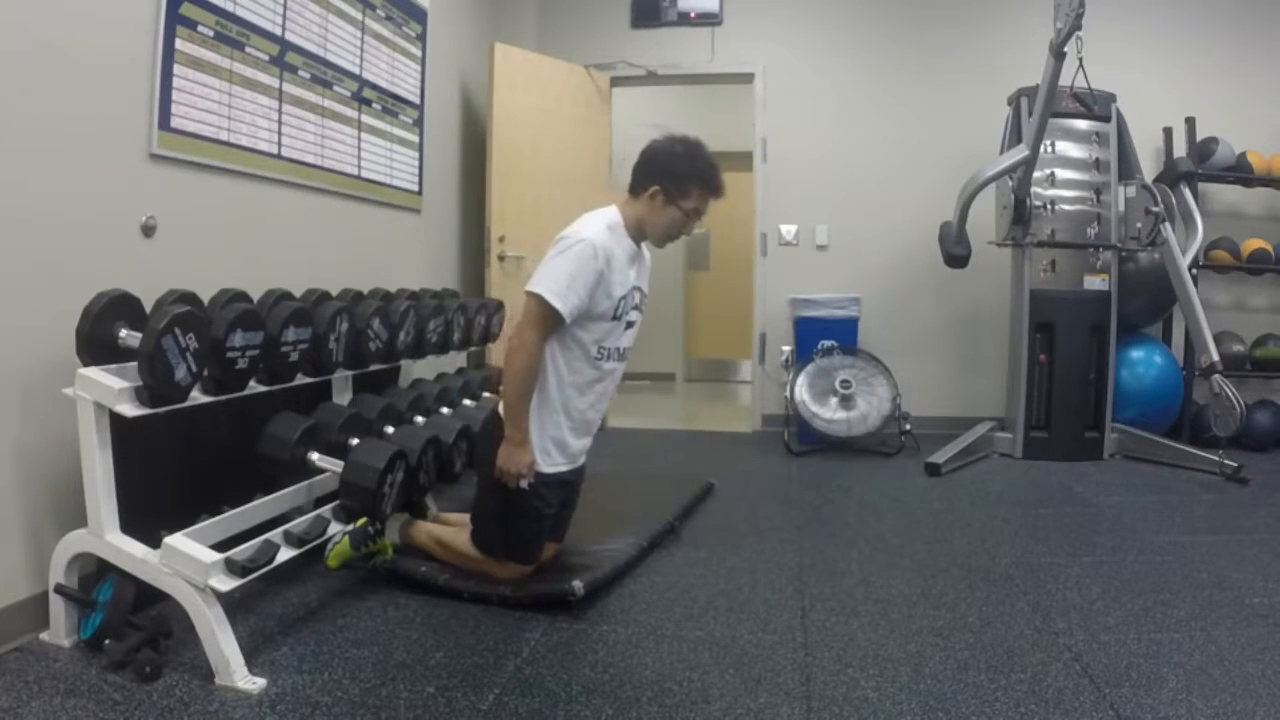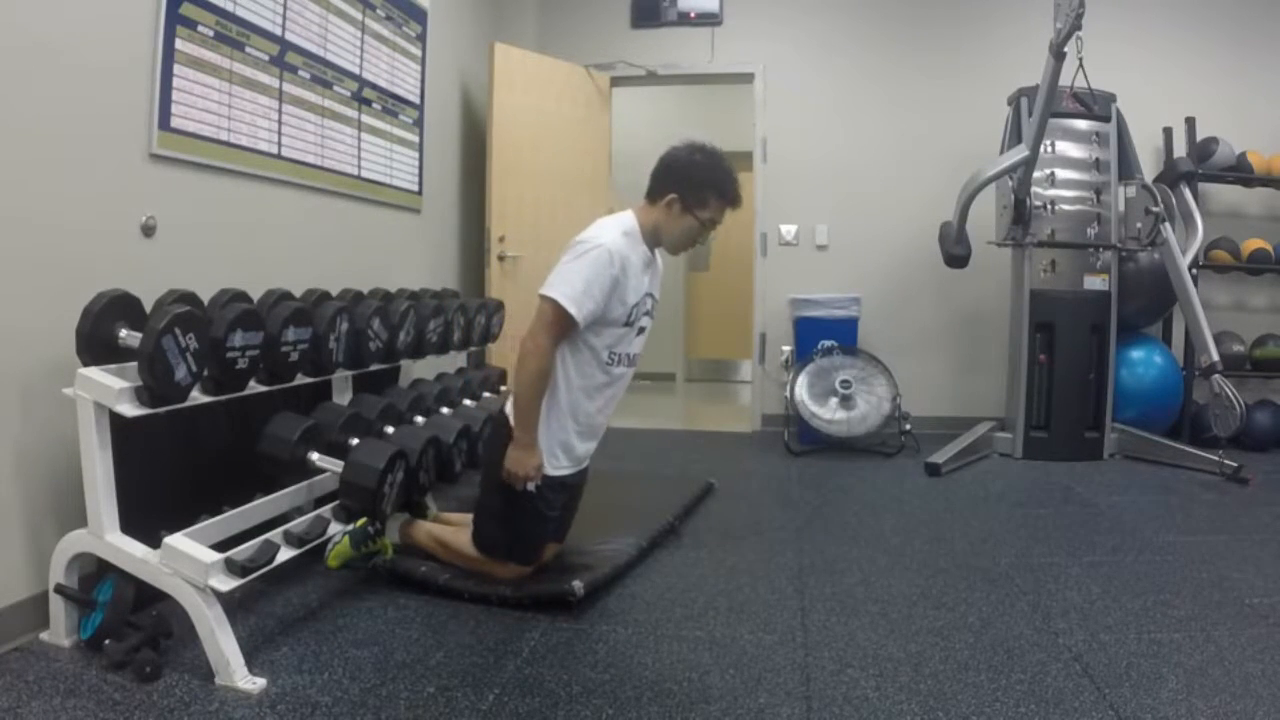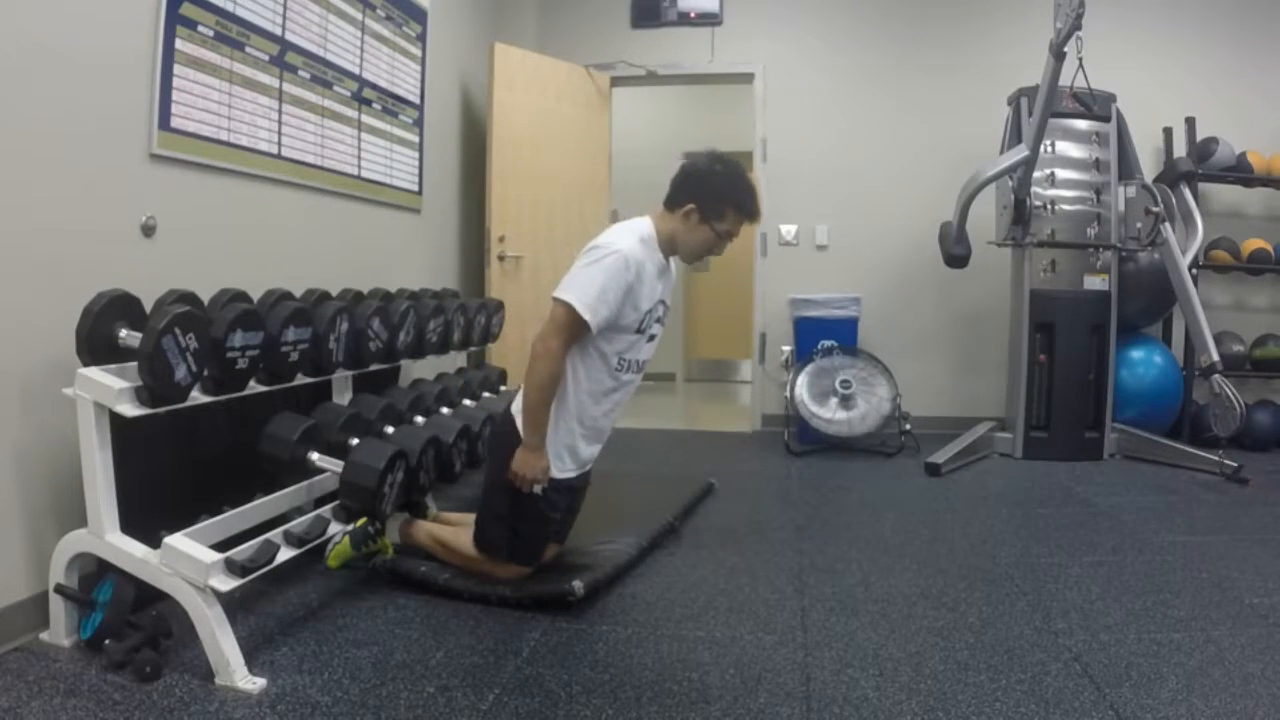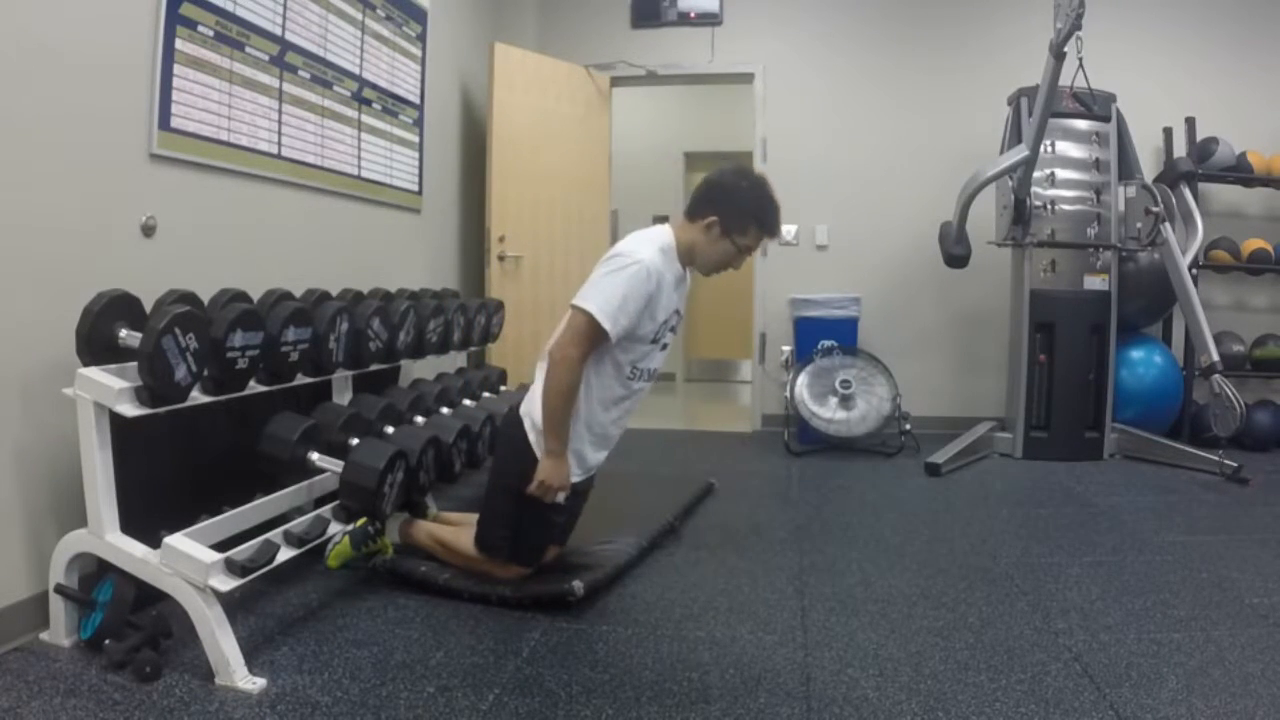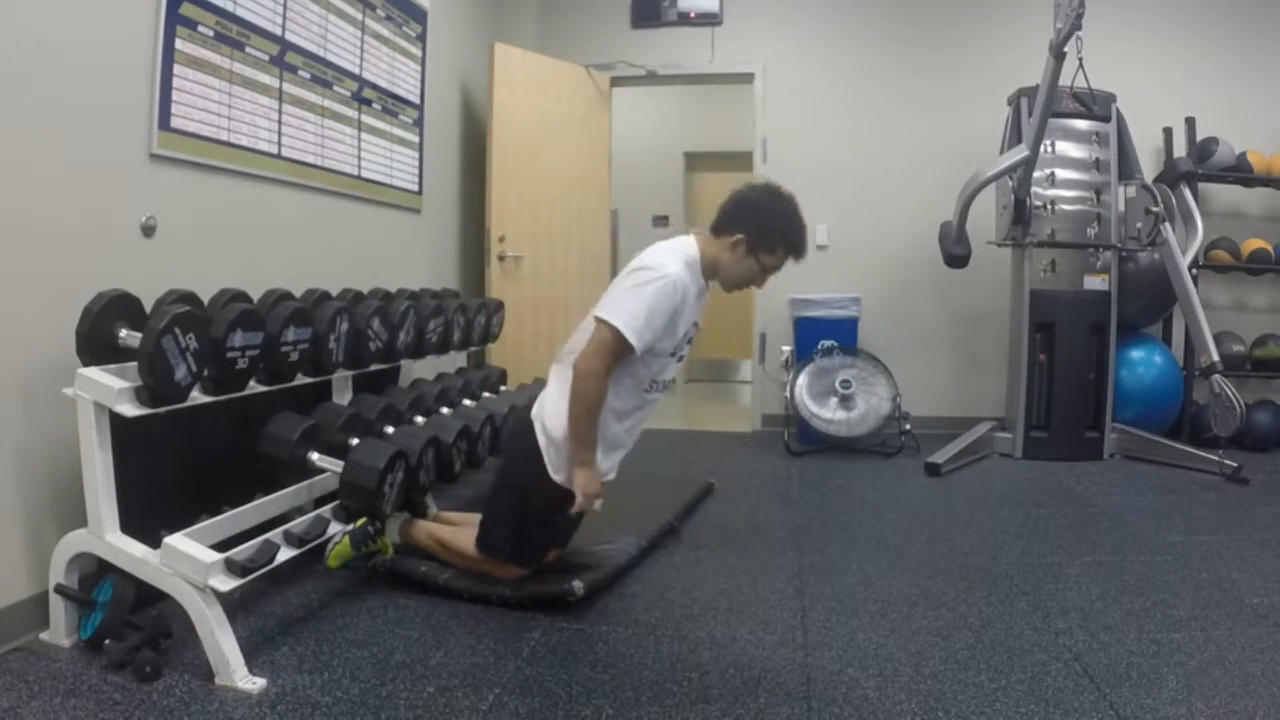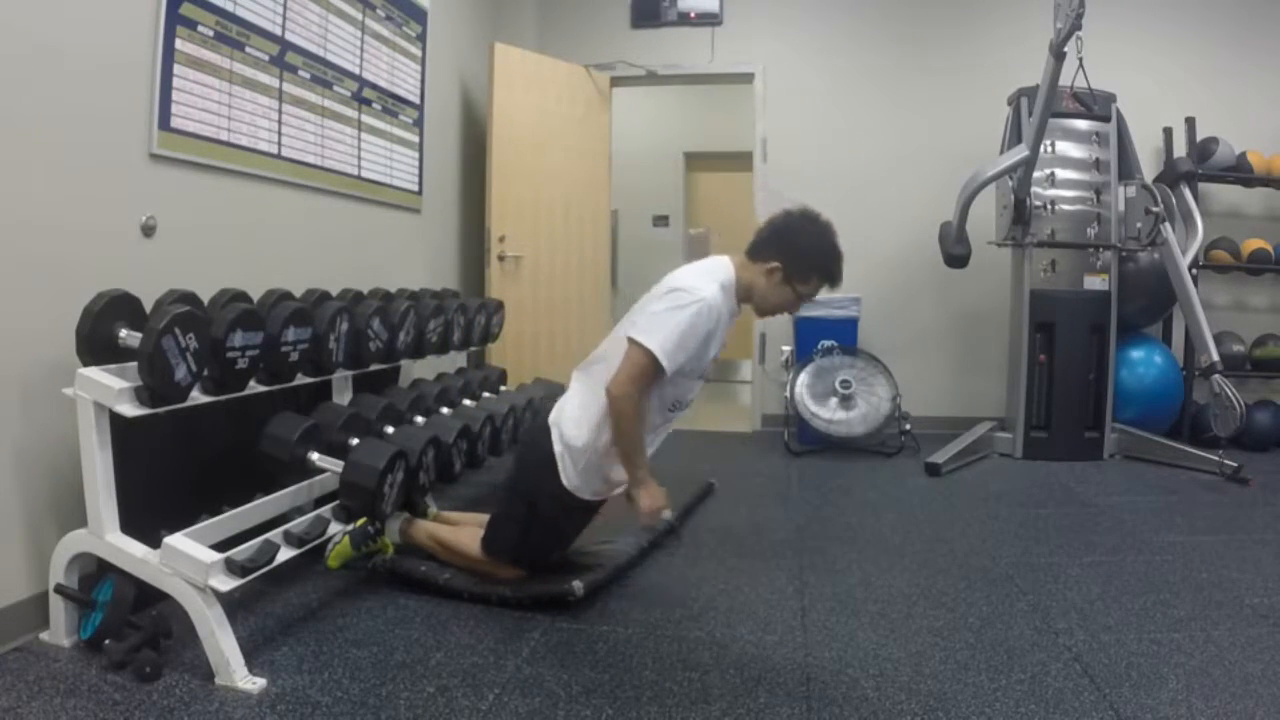
dt=0.2s
person 1, frame 1
left shoulder: (637, 253)
right shoulder: (590, 244)
right elbow: (525, 341)
right wrist: (516, 439)
left hip: (569, 445)
right hip: (534, 446)
left knee: (540, 553)
right knee: (510, 565)
left ankle: (421, 516)
right ankle: (395, 530)
person 1, frame 2
left shoulder: (649, 258)
right shoulder: (605, 249)
right elbow: (537, 344)
right wrist: (525, 443)
left hip: (573, 447)
right hip: (539, 446)
left knee: (541, 553)
right knee: (508, 564)
left ankle: (423, 515)
right ankle: (396, 528)
person 1, frame 3
left shoulder: (661, 262)
right shoulder: (622, 255)
right elbow: (549, 347)
right wrist: (533, 446)
left hip: (576, 448)
right hip: (542, 446)
left knee: (540, 552)
right knee: (509, 564)
left ankle: (422, 516)
right ankle: (396, 529)
person 1, frame 4
left shoulder: (675, 268)
right shoulder: (642, 264)
right elbow: (567, 354)
right wrist: (553, 455)
left hip: (581, 452)
right hip: (543, 446)
left knee: (541, 553)
right knee: (508, 566)
left ankle: (424, 517)
right ankle: (394, 530)
person 1, frame 5
left shoulder: (692, 275)
right shoulder: (666, 276)
right elbow: (590, 366)
right wrist: (584, 465)
left hip: (580, 453)
right hip: (555, 450)
left knee: (541, 553)
right knee: (507, 565)
left ankle: (422, 517)
right ankle: (397, 531)
person 1, frame 6
left shoulder: (720, 288)
right shoulder: (702, 299)
right elbow: (623, 389)
left wrist: (635, 470)
right wrist: (642, 482)
left hip: (584, 455)
right hip: (570, 457)
left knee: (530, 550)
right knee: (506, 564)
left ankle: (419, 517)
right ankle: (397, 530)
